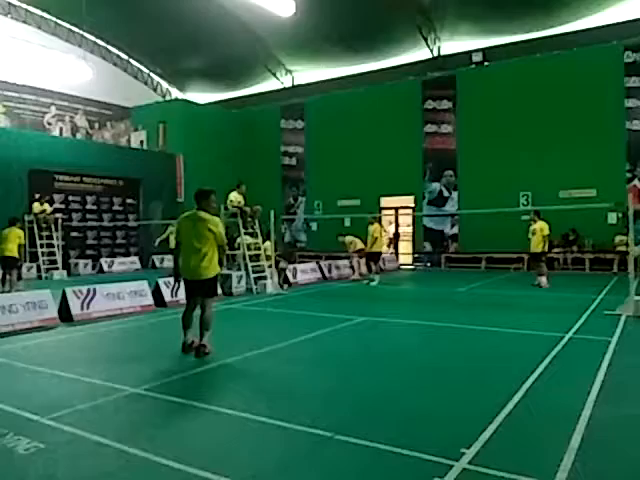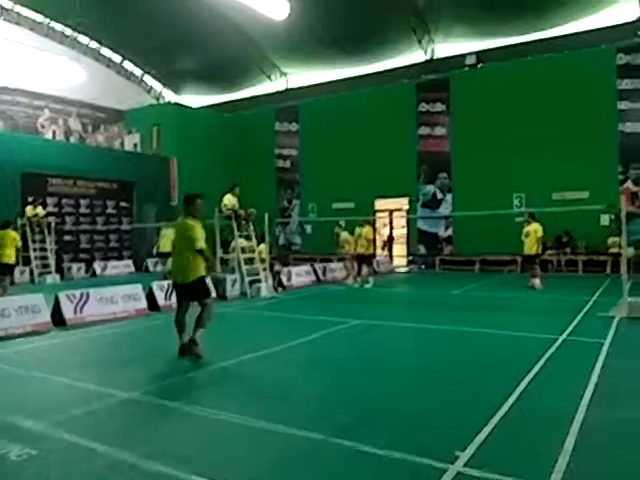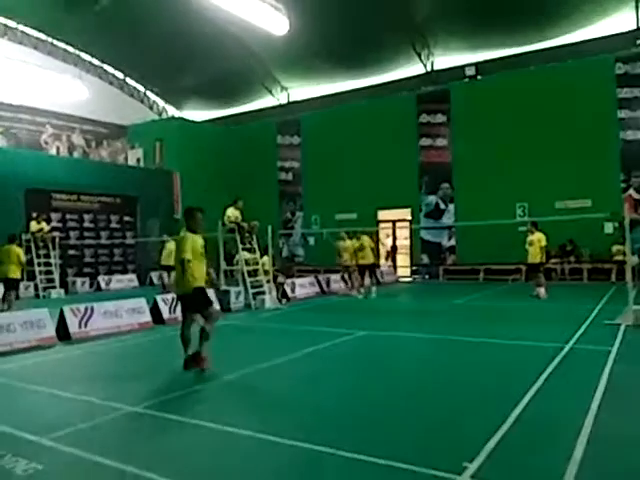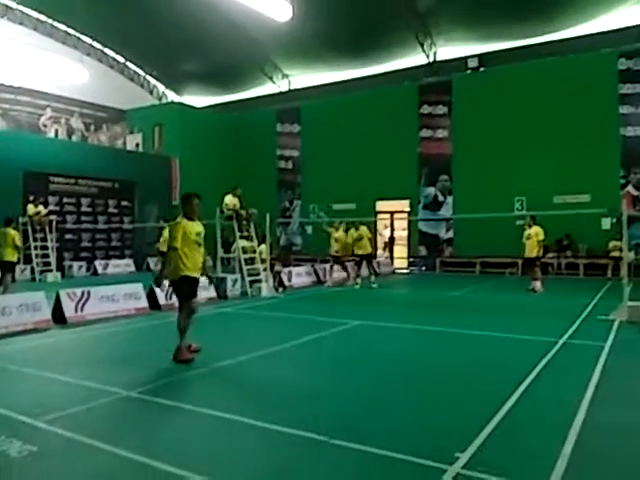
dt=0.3s
person 1, frame 1
left shoulder: (183, 219)
right shoulder: (213, 221)
left elbow: (177, 246)
right elbow: (222, 246)
left wrist: (176, 267)
right wrist: (218, 257)
left hip: (188, 271)
right hip: (207, 270)
left knee: (190, 306)
right knee: (207, 307)
left ankle: (187, 341)
right ankle: (203, 344)
person 1, frame 2
left shoulder: (181, 224)
right shoulder: (193, 226)
right elbow: (201, 250)
right wrist: (211, 267)
left hip: (178, 273)
right hip: (193, 274)
left knee: (182, 309)
right knee: (207, 306)
left ankle: (184, 344)
right ankle: (195, 340)
person 1, frame 3
left shoulder: (196, 238)
right shoulder: (186, 238)
left elbow: (200, 263)
right elbow: (183, 262)
right wrist: (180, 284)
left hip: (194, 285)
right hip: (191, 286)
left knee: (187, 322)
right knee: (212, 317)
left ankle: (190, 357)
right ankle: (200, 354)
person 1, frame 4
left shoulder: (199, 225)
right shoulder: (179, 224)
right elbow: (172, 250)
left wrist: (205, 271)
right wrist: (163, 272)
left hip: (192, 273)
right hip: (182, 274)
left knee: (185, 309)
right knee: (190, 309)
left ankle: (184, 344)
right ankle: (180, 348)
